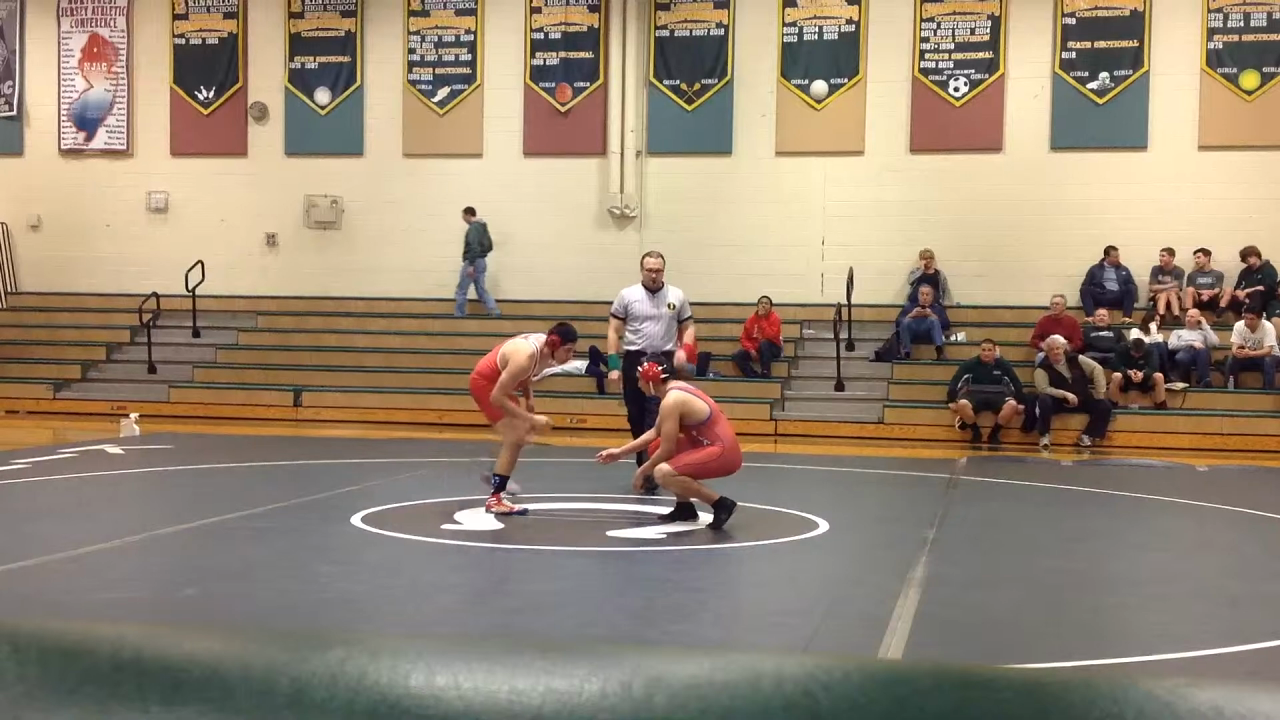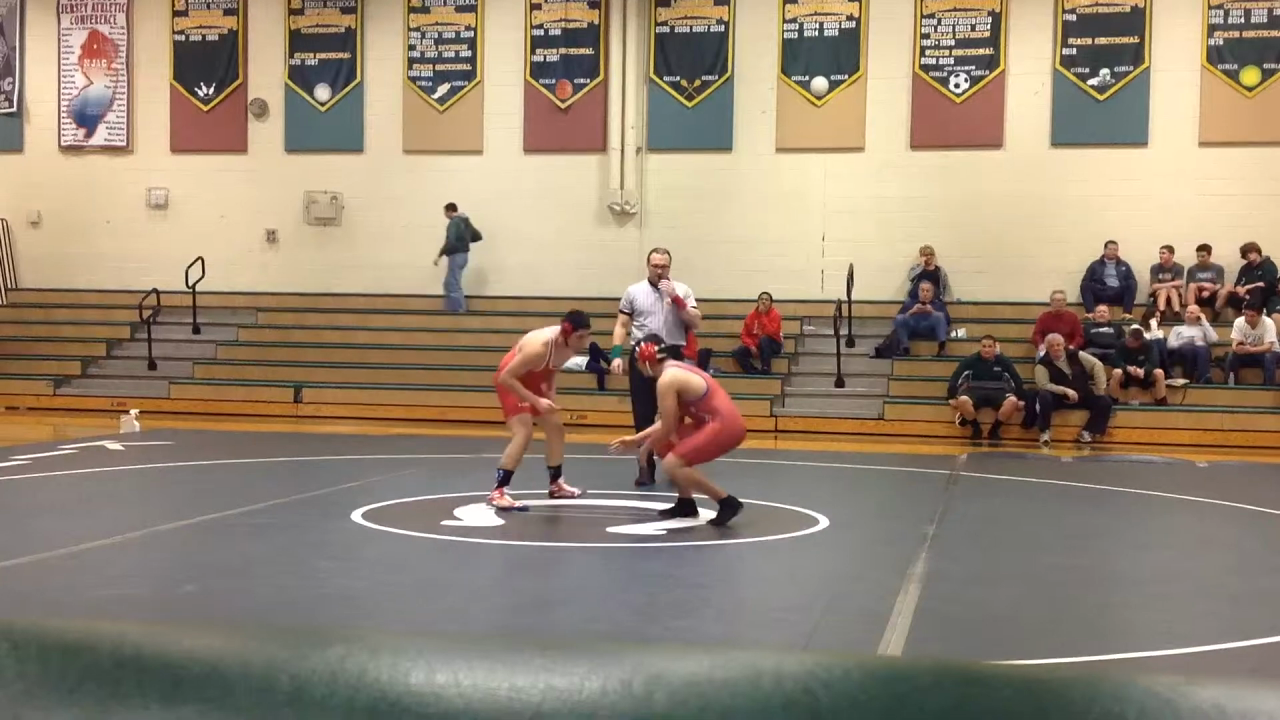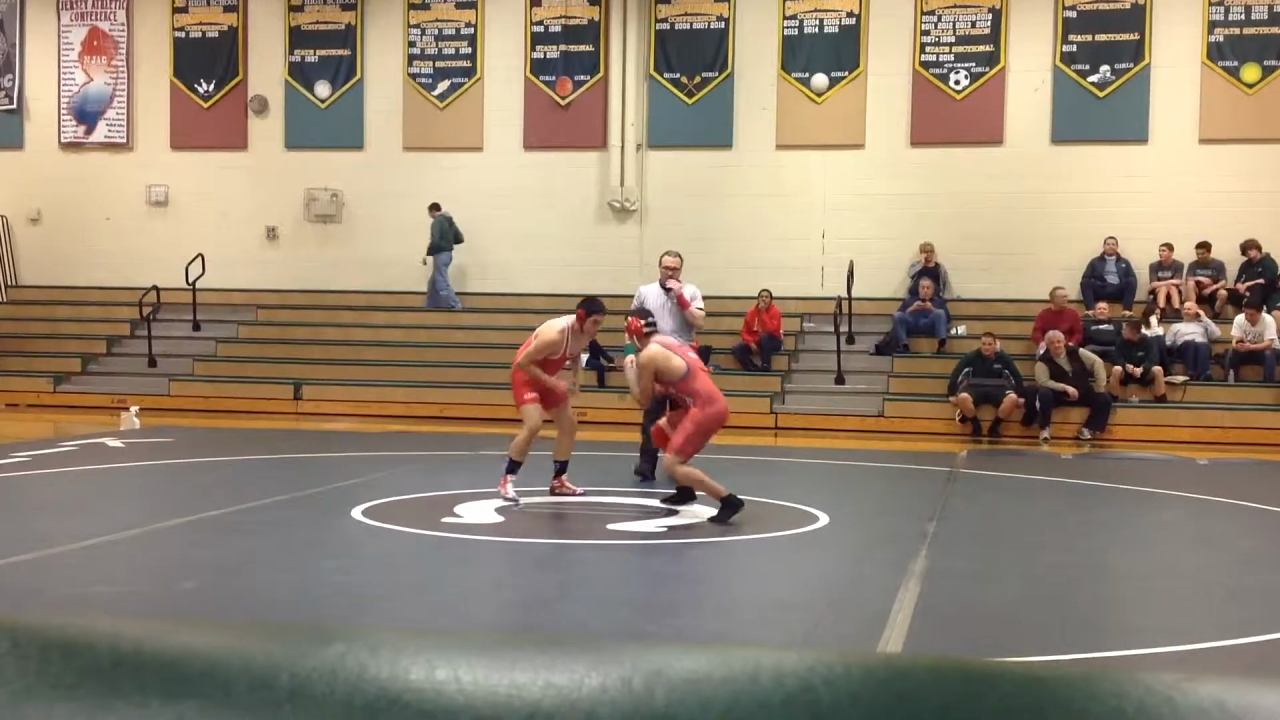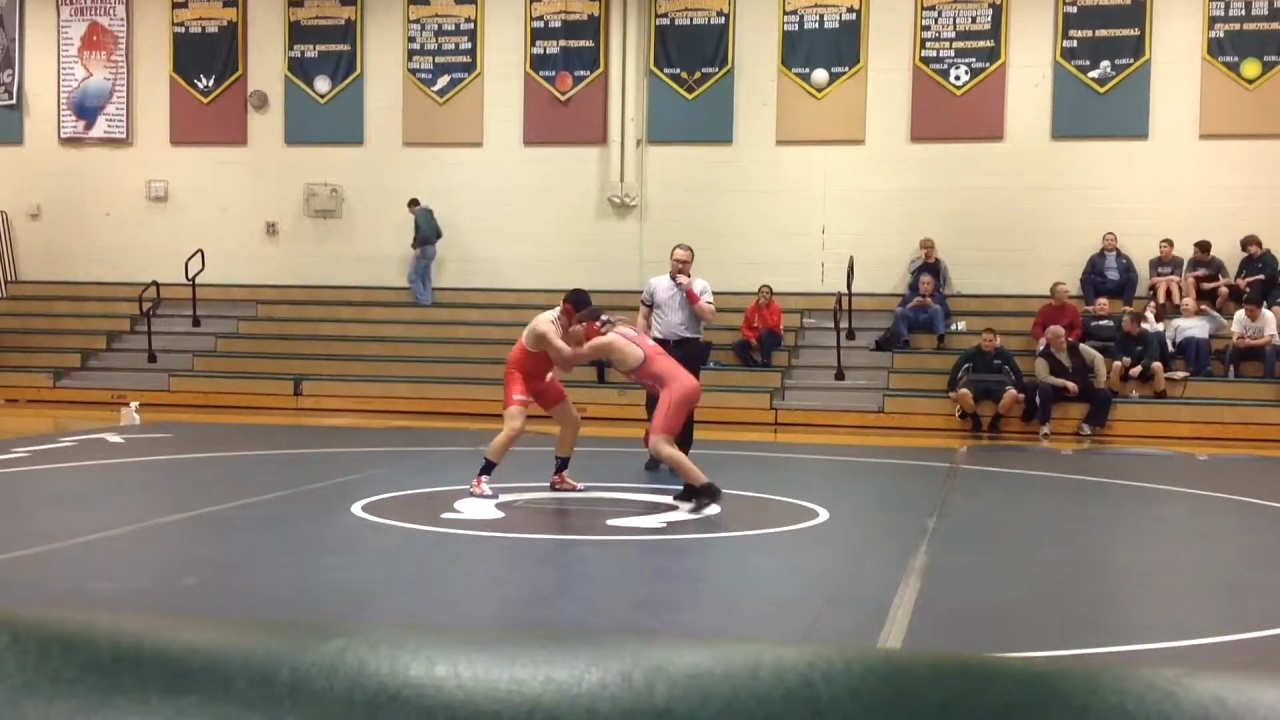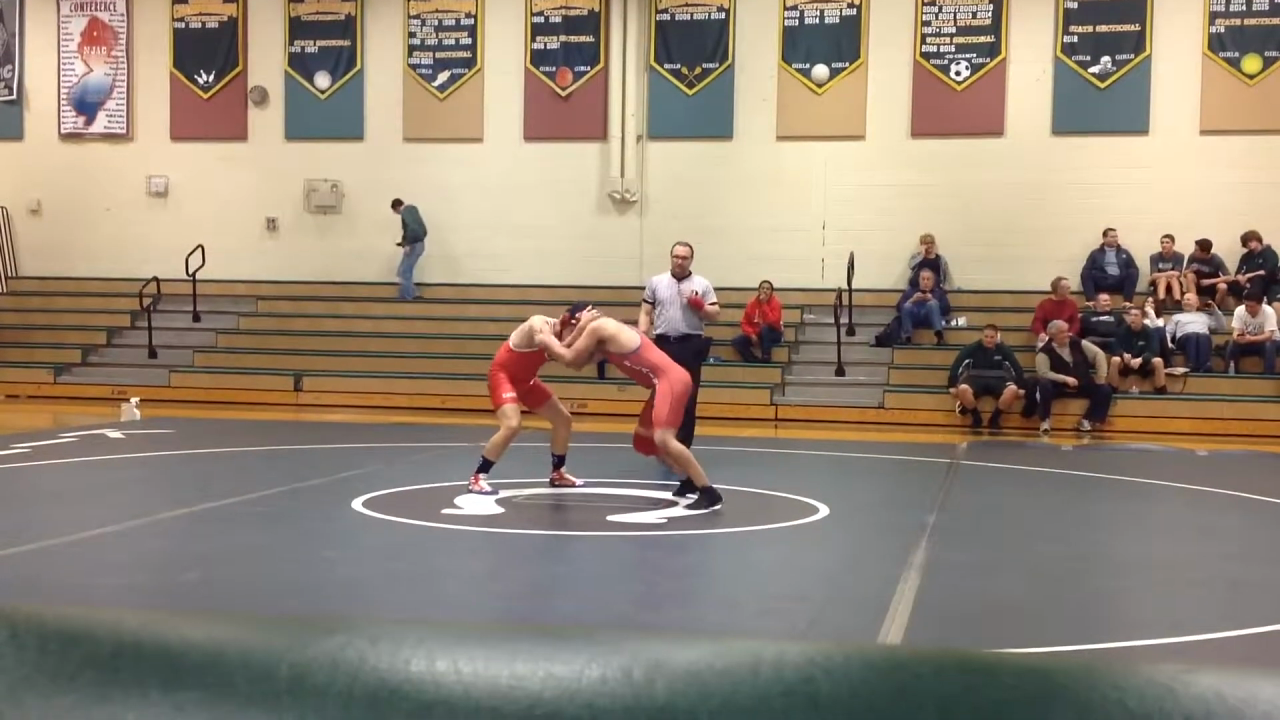
dt=0.3s
person 1, frame 1
left shoulder: (677, 296)
right shoulder: (626, 295)
left elbow: (689, 328)
right elbow: (614, 332)
left wrist: (685, 350)
right wrist: (613, 365)
right hip: (634, 361)
left knee: (657, 419)
right knee: (637, 420)
person 1, frame 2
left shoulder: (682, 291)
right shoulder: (633, 291)
left elbow: (695, 323)
right elbow: (622, 326)
left wrist: (676, 298)
right wrist: (617, 354)
right knee: (643, 416)
right ankle: (646, 468)
person 1, frame 3
left shoulder: (691, 292)
right shoulder: (644, 292)
left elbow: (699, 323)
left wrist: (680, 297)
right knee: (652, 410)
right ankle: (647, 463)
person 1, frame 4
left shoulder: (701, 286)
right shoulder: (654, 284)
left elbow: (709, 316)
right elbow: (643, 317)
left wrist: (690, 291)
left hip: (689, 349)
right hip: (660, 348)
right knee: (655, 400)
left ankle: (681, 455)
person 1, frame 5
left shoulder: (702, 285)
right shoulder: (656, 282)
left elbow: (715, 315)
right elbow: (646, 314)
left wrist: (696, 301)
left hip: (691, 346)
right hip: (663, 345)
left knee: (686, 399)
left ankle: (683, 449)
person 2, frame 1
left shoulder: (546, 348)
right shoulder: (525, 356)
right elbow: (496, 398)
left wrist: (529, 398)
right wrist: (530, 419)
left hip: (498, 382)
right hip: (484, 383)
left knee: (520, 432)
right knee: (515, 438)
left ankle: (496, 475)
right ankle: (495, 499)
person 2, frame 2
left shoulder: (568, 342)
right shoulder: (540, 346)
right elbow: (505, 378)
left wrist: (551, 390)
right wrist: (536, 401)
left hip: (530, 382)
right hip: (509, 381)
left knee: (556, 429)
right knee: (523, 434)
left ankle: (556, 484)
right ankle: (498, 493)
person 2, frame 3
left shoulder: (585, 333)
right shoulder: (554, 334)
right elbow: (522, 363)
left wrist: (576, 378)
right wrist: (552, 382)
left hip: (548, 376)
right hip: (526, 374)
left knee: (568, 425)
right knee: (533, 426)
left ankle: (558, 480)
right ankle: (507, 480)
person 2, frame 4
left shoulder: (569, 322)
right shoulder: (545, 326)
right elbow: (566, 358)
left hip: (541, 376)
right hip: (519, 374)
left knee: (573, 421)
right knee: (514, 428)
left ankle: (559, 476)
right ankle: (480, 480)
person 2, frame 5
left shoulder: (564, 334)
right shoulder: (539, 325)
right wrist: (582, 327)
left hip: (526, 379)
right hip: (503, 375)
left knee: (563, 419)
right knee: (512, 426)
left ankle: (558, 473)
right ankle: (478, 477)
person 3, frame 1
left shoulder: (671, 401)
right shoulder: (676, 391)
left elbow: (667, 449)
right elbow: (655, 433)
left wrist: (642, 471)
right wrist: (620, 452)
left hip: (723, 454)
right hip: (718, 446)
left knee: (662, 473)
right knee: (655, 449)
left ankle: (721, 504)
right ankle: (684, 507)
person 3, frame 2
left shoulder: (667, 380)
right shoulder: (675, 371)
left elbow: (667, 428)
right elbow: (670, 421)
left wrist: (646, 448)
right wrist: (635, 439)
left hip: (725, 426)
right hip: (719, 422)
left knee: (671, 465)
right knee: (664, 443)
left ankle: (727, 502)
right ankle: (685, 503)
person 3, frame 3
left shoulder: (648, 355)
right shoulder: (667, 342)
left elbow: (642, 400)
left wrist: (630, 371)
left hip: (706, 408)
right hip: (711, 404)
left knee: (671, 465)
right knee: (659, 432)
left ankle: (730, 501)
right ankle: (685, 490)
person 3, frame 4
left shoulder: (606, 343)
right shoulder: (622, 330)
left elbow: (571, 358)
left hip: (677, 387)
right hip: (685, 384)
left knee: (658, 446)
right knee: (654, 439)
left ankle: (707, 489)
right ankle: (692, 487)
person 3, frame 5
left shoulder: (598, 327)
right shoulder: (605, 331)
left elbow: (570, 359)
right elbow: (578, 362)
left wrist: (547, 341)
left hip: (671, 380)
right hip: (666, 381)
left knee: (663, 440)
right knee: (643, 441)
left ankle: (709, 493)
right ankle: (689, 480)
